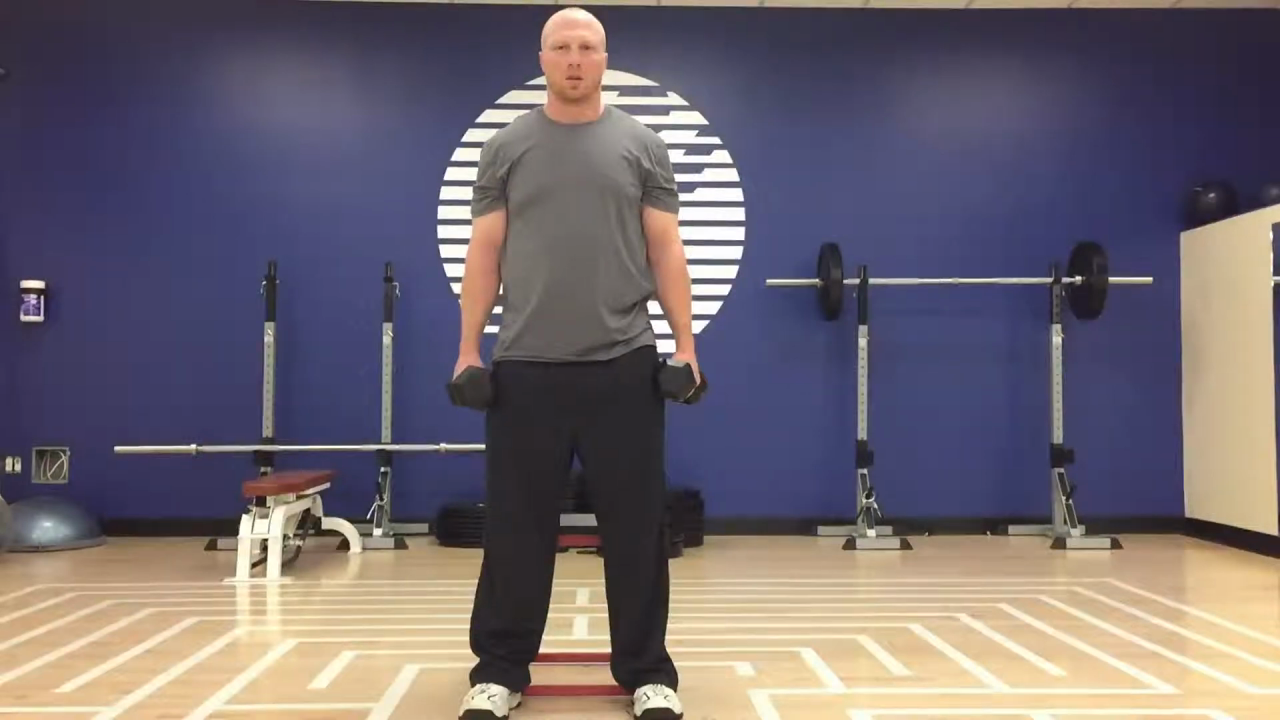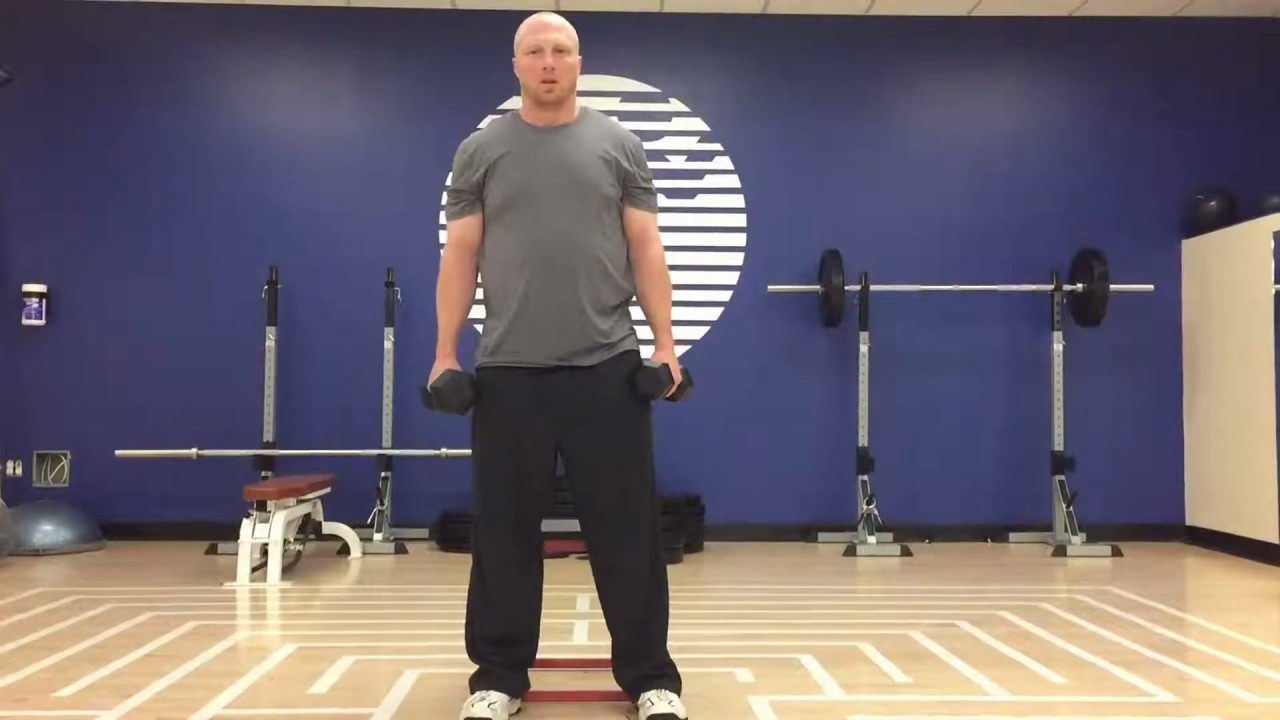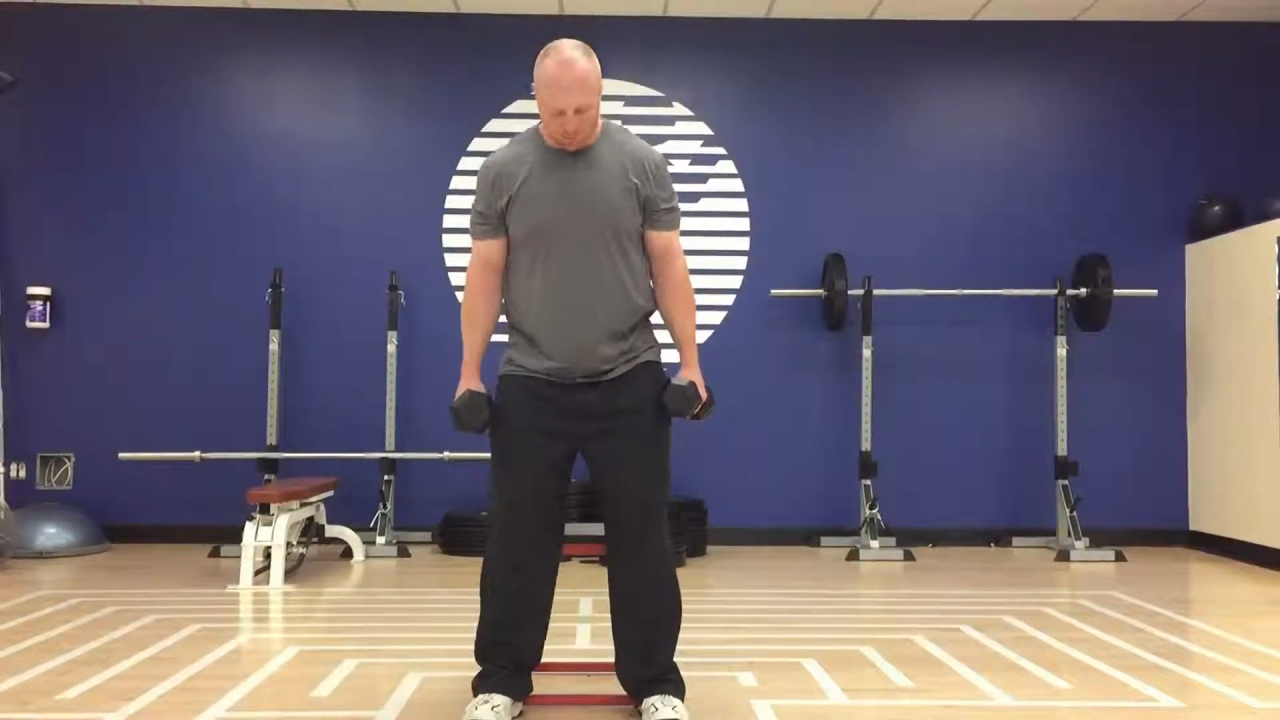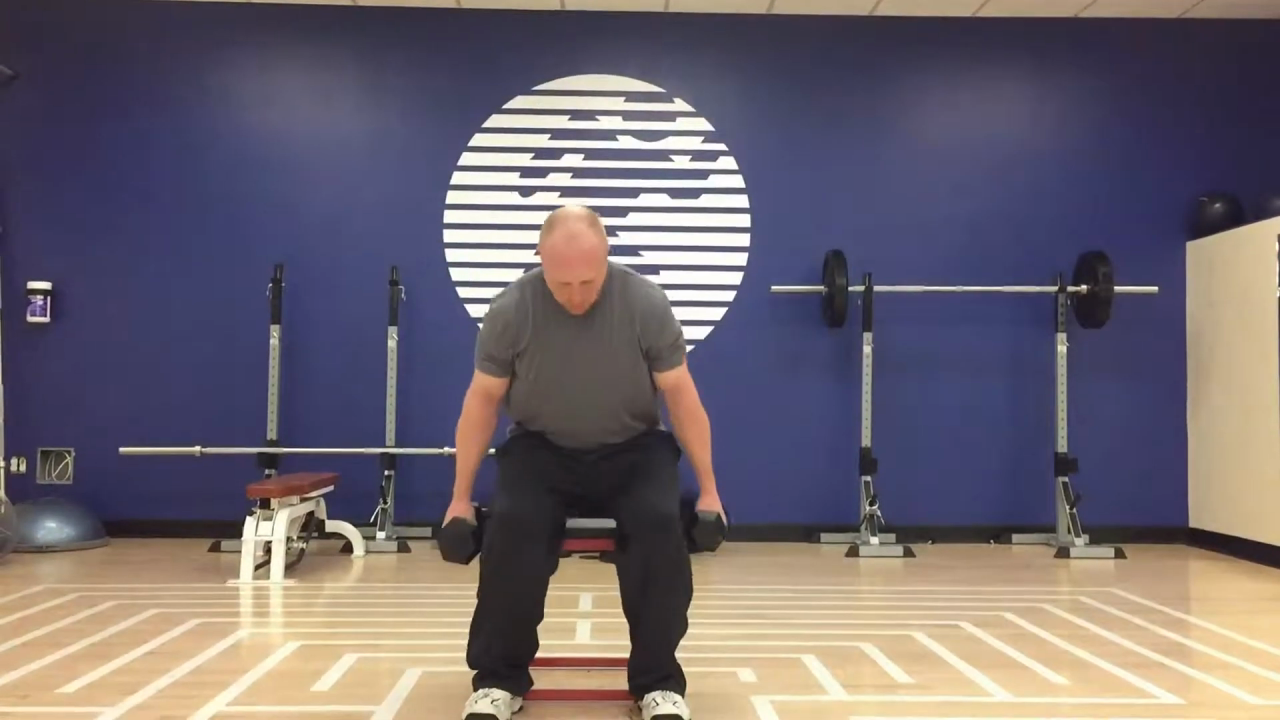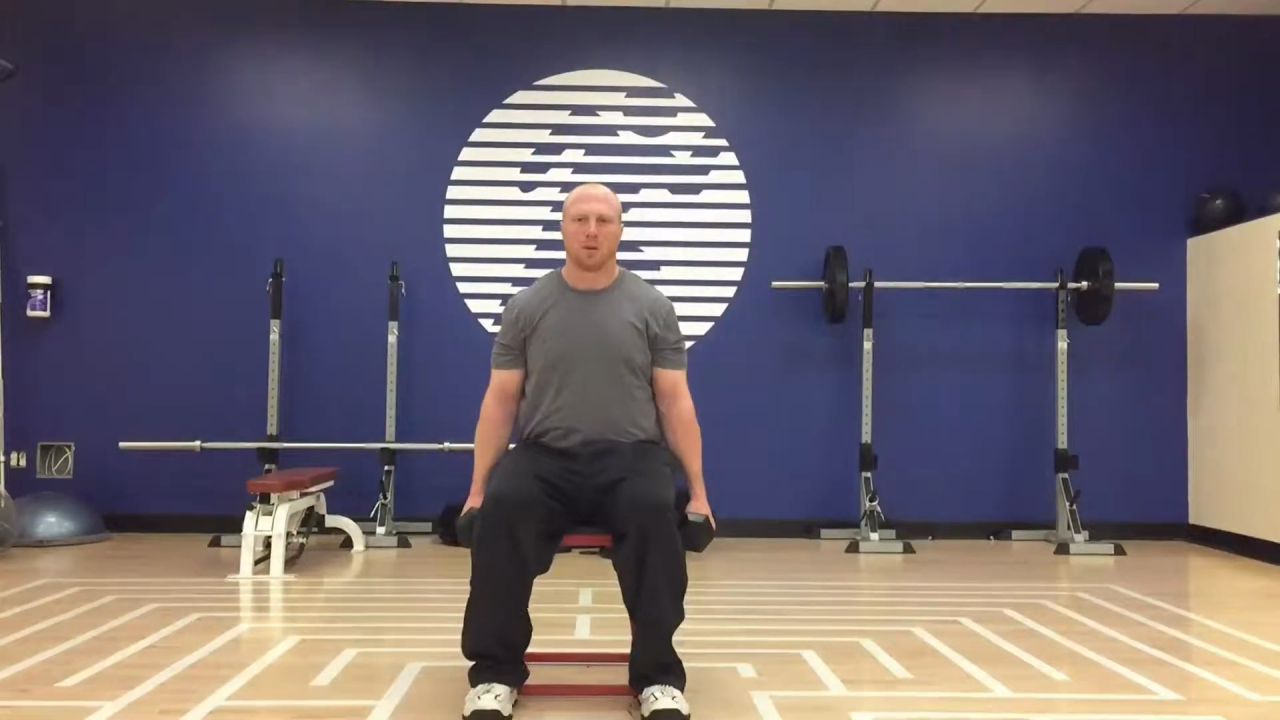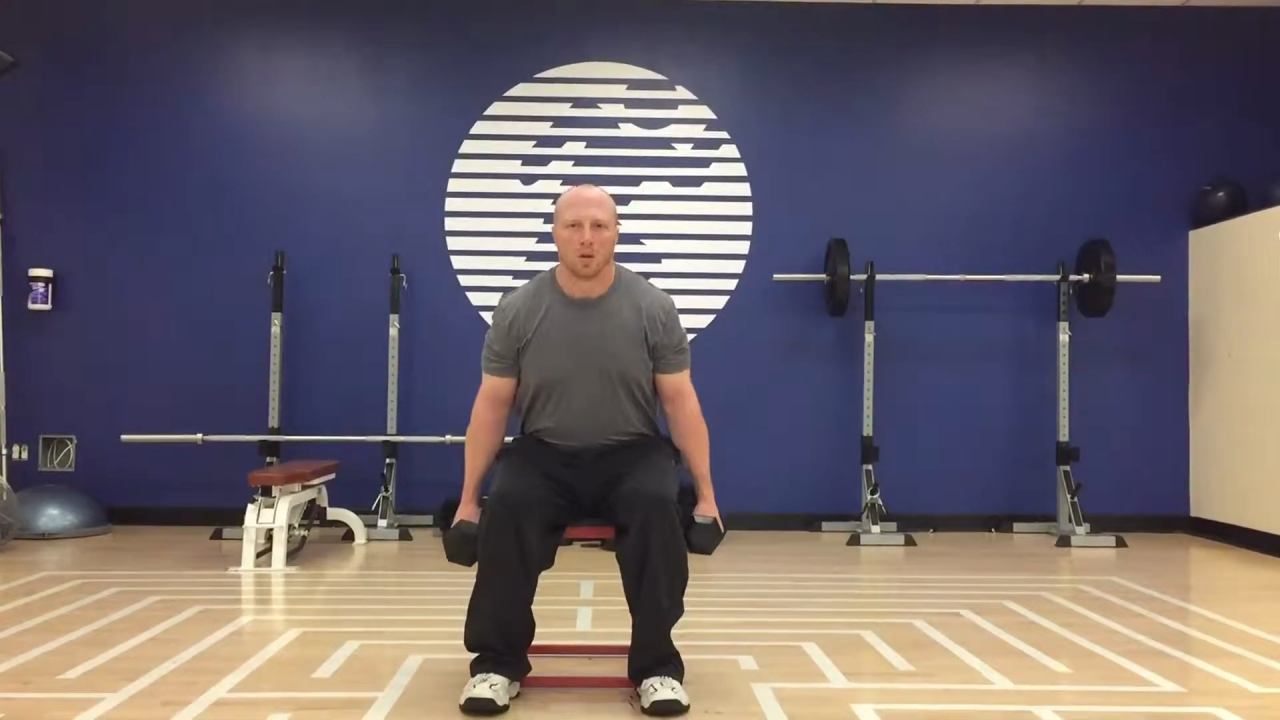
dt=0.7s
person 1, frame 1
left shoulder: (641, 146)
right shoulder: (507, 147)
left elbow: (666, 249)
right elbow: (485, 251)
left wrist: (685, 343)
right wrist: (469, 347)
left hip: (623, 365)
right hip: (526, 367)
left knee: (634, 525)
right knee: (517, 525)
person 1, frame 2
left shoulder: (618, 145)
right shoulder: (481, 150)
left elbow: (645, 249)
right elbow: (459, 255)
left wrist: (665, 343)
right wrist: (444, 350)
left hip: (607, 368)
right hip: (509, 371)
left knee: (626, 528)
right knee: (505, 531)
person 1, frame 3
left shoulder: (641, 162)
right shoulder: (504, 169)
left elbow: (668, 266)
right elbow: (486, 274)
left wrist: (690, 361)
right wrist: (470, 370)
left hip: (628, 381)
right hip: (531, 383)
left knee: (640, 530)
right knee: (520, 530)
person 1, frame 4
left shoulder: (646, 305)
right shoulder: (511, 311)
left elbow: (681, 397)
right elbow: (482, 401)
left wrist: (707, 486)
right wrist: (461, 495)
left hip: (632, 449)
right hip: (541, 450)
left knee: (658, 523)
right knee: (512, 526)
person 1, frame 5
left shoulder: (652, 307)
right shoulder: (526, 307)
left elbow: (675, 401)
right elbow: (501, 399)
left wrist: (698, 490)
right wrist: (478, 487)
left hip: (630, 457)
right hip: (545, 458)
left knee: (654, 513)
right knee: (502, 509)
left ankle: (658, 675)
right ankle: (496, 672)
person 1, frame 6
left shoulder: (653, 309)
right shoulder: (518, 311)
left elbow: (681, 403)
right elbow: (491, 407)
left wrist: (706, 494)
right wrist: (468, 498)
left hip: (631, 454)
right hip: (544, 455)
left knee: (656, 508)
right knee: (508, 510)
left ankle: (656, 665)
right ankle: (497, 663)
